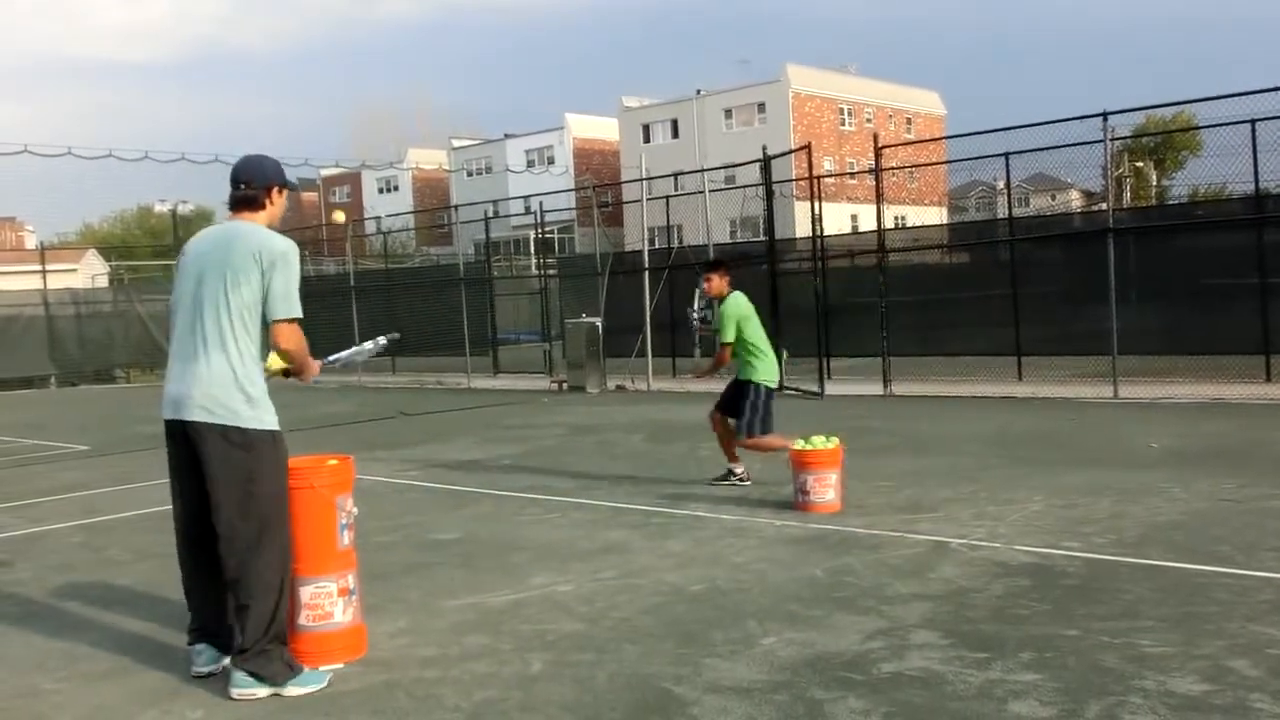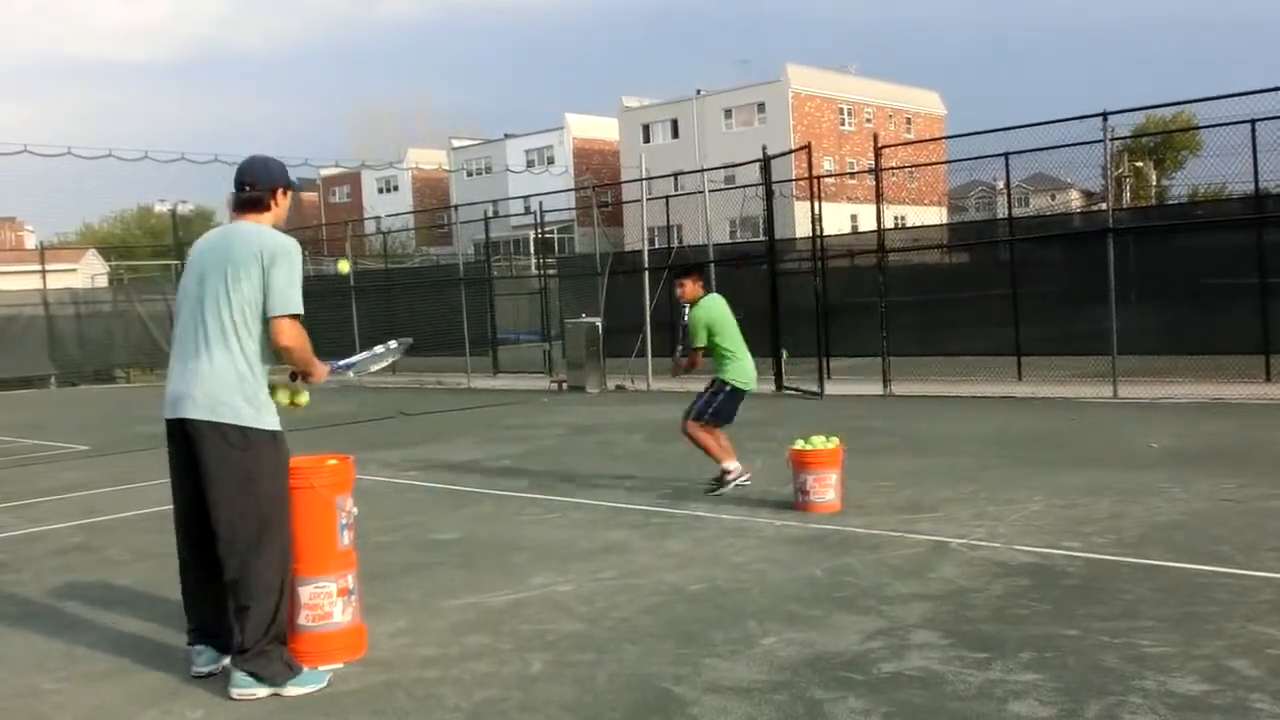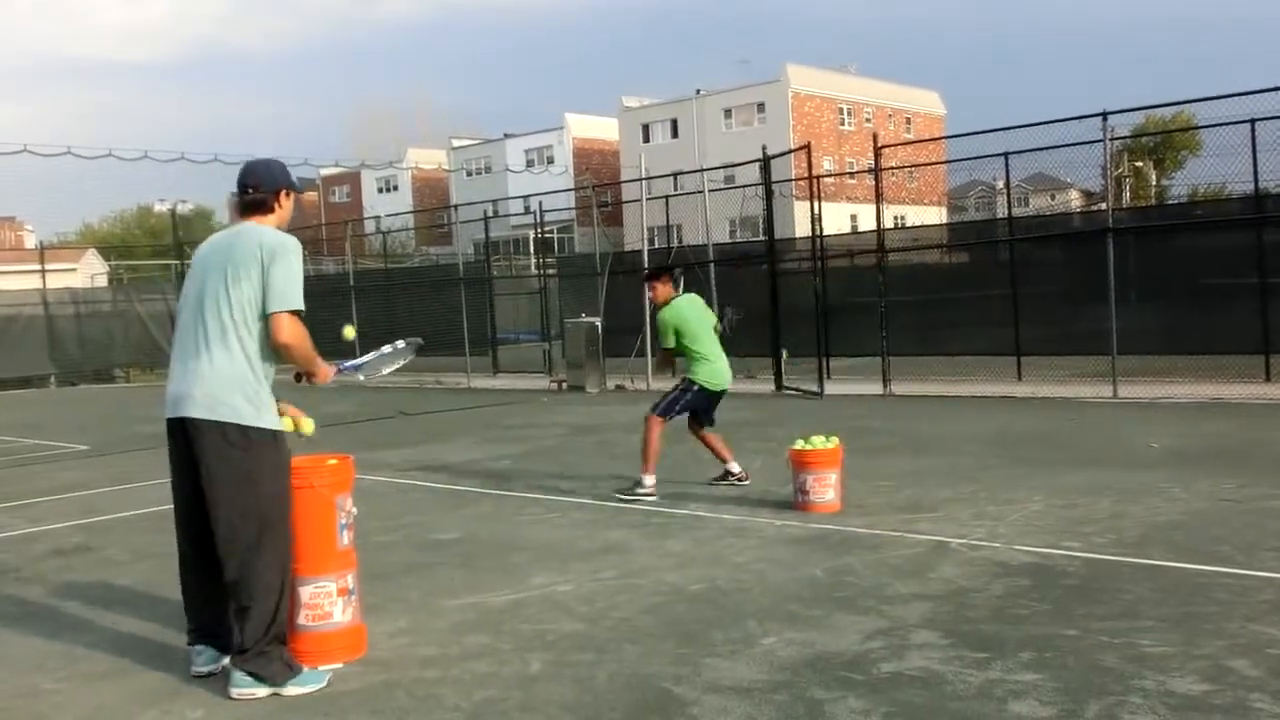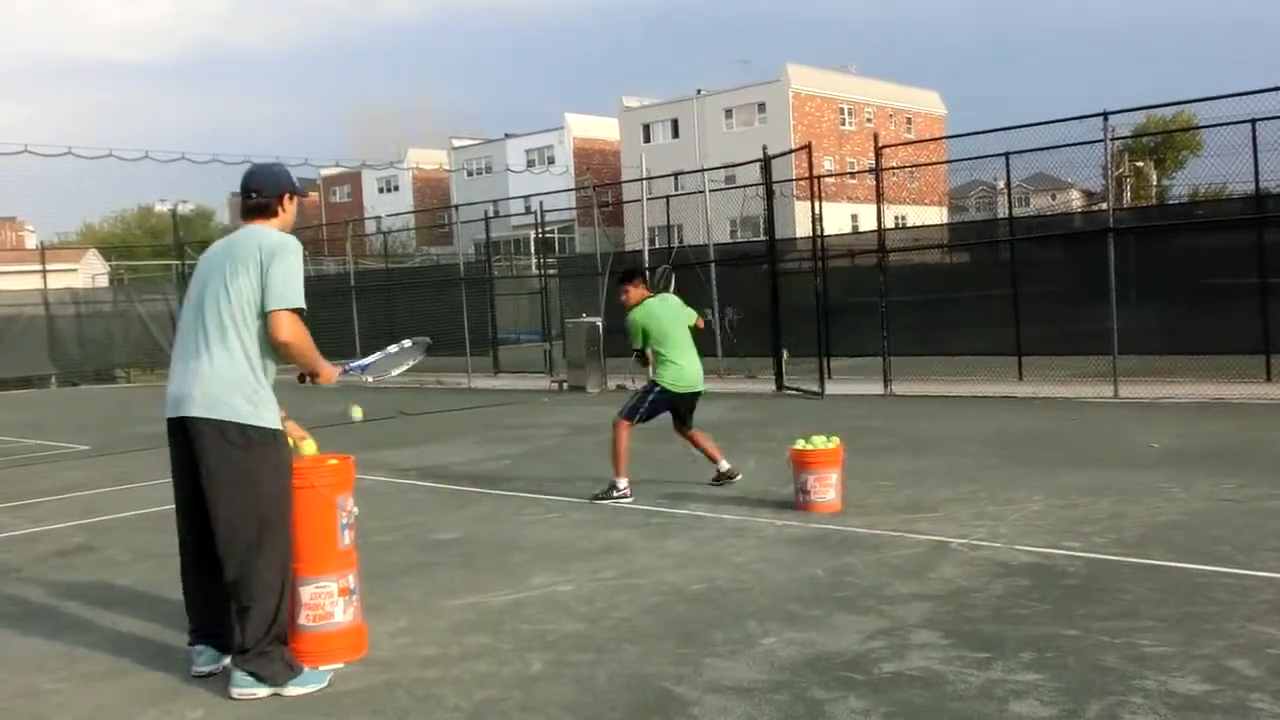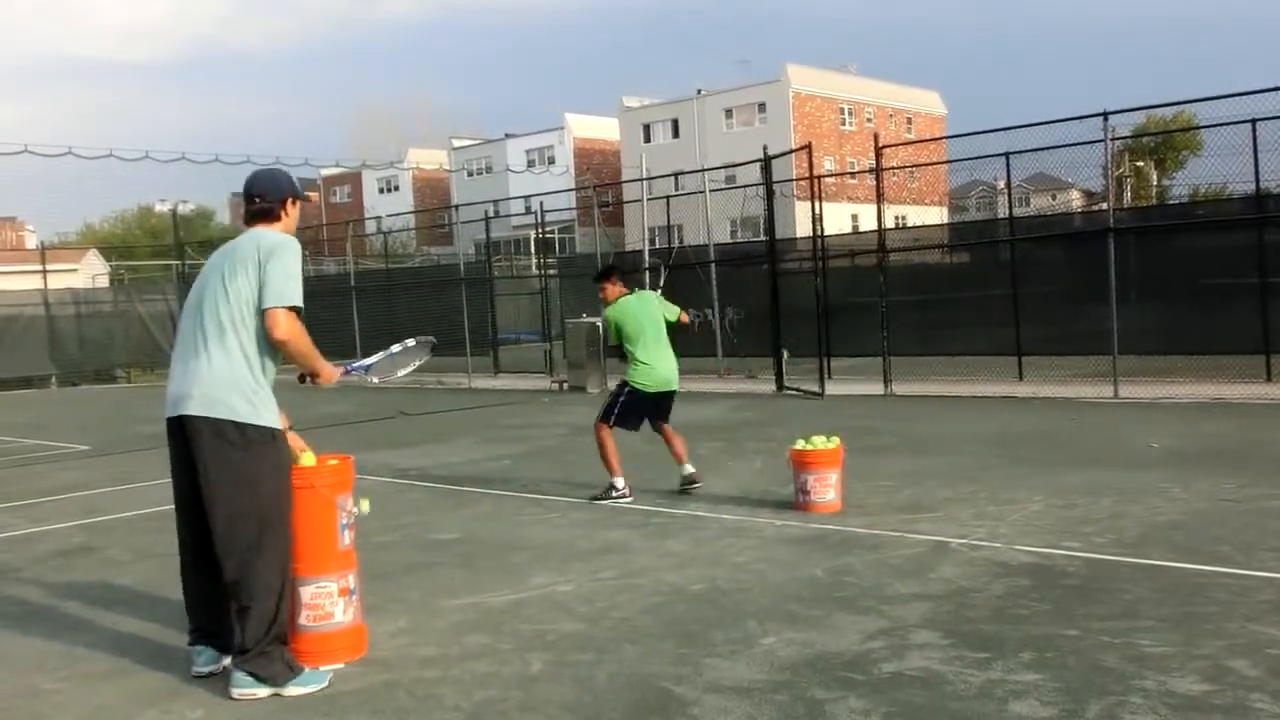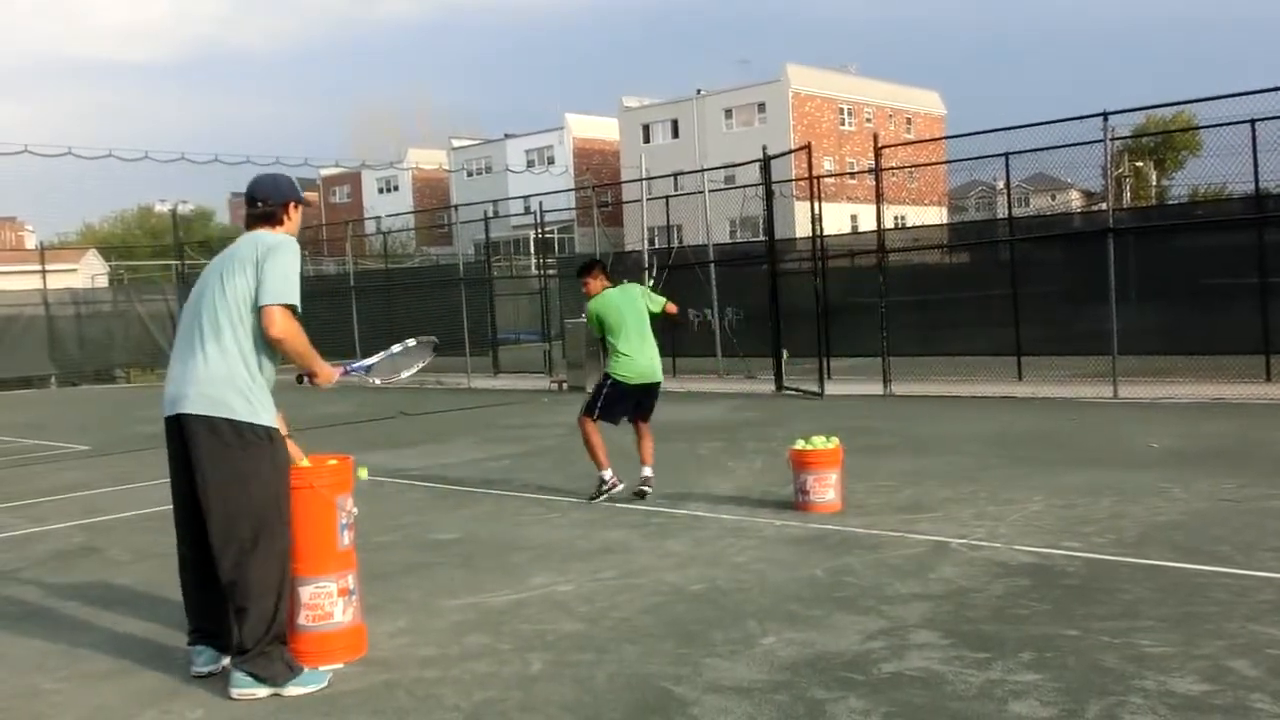
dt=0.1s
person 1, frame 1
left shoulder: (196, 244)
right shoulder: (275, 247)
right elbow: (283, 336)
right wrist: (306, 365)
left hip: (181, 406)
right hip: (237, 413)
left knee: (199, 532)
right knee: (259, 537)
left ankle: (209, 642)
right ankle: (258, 664)
person 1, frame 2
left shoulder: (203, 245)
right shoulder: (277, 246)
right elbow: (285, 335)
right wrist: (313, 368)
left hip: (183, 405)
right hip: (238, 412)
left knee: (199, 532)
right knee: (259, 537)
left ankle: (208, 642)
right ankle: (257, 665)
person 1, frame 3
left shoulder: (210, 247)
right shoulder: (279, 245)
right elbow: (283, 332)
left wrist: (270, 400)
right wrist: (317, 367)
left hip: (183, 405)
right hip: (235, 412)
left knee: (201, 531)
right knee: (259, 537)
left ankle: (208, 643)
right ankle: (259, 664)
person 1, frame 4
left shoulder: (216, 251)
right shoulder: (279, 245)
right elbow: (283, 330)
left wrist: (279, 416)
right wrist: (321, 368)
left hip: (183, 405)
right hip: (236, 412)
left knee: (202, 531)
right knee: (260, 537)
left ankle: (209, 643)
right ankle: (259, 664)
person 1, frame 5
left shoulder: (224, 254)
right shoulder: (279, 246)
right elbow: (280, 328)
left wrist: (284, 429)
right wrist: (321, 367)
left hip: (184, 404)
right hip: (234, 412)
left knee: (203, 530)
right knee: (260, 536)
left ankle: (209, 643)
right ankle: (259, 664)
person 1, frame 6
left shoulder: (228, 256)
right shoulder: (278, 246)
right elbow: (277, 327)
left wrist: (281, 433)
right wrist: (318, 367)
left hip: (182, 404)
right hip: (230, 411)
left knee: (201, 530)
right knee: (258, 536)
left ankle: (208, 643)
right ankle: (258, 664)
person 2, frame 1
left shoulder: (727, 309)
right shoulder: (737, 298)
left elbow: (724, 357)
left wrist: (706, 371)
right wrist: (716, 333)
left hip: (759, 376)
right hip: (750, 374)
left knee: (750, 441)
right knee: (717, 417)
right ankle: (737, 470)
person 2, frame 2
left shoulder: (697, 313)
right shoulder: (716, 299)
left elbow: (696, 361)
left wrist: (681, 367)
left hip: (732, 376)
right hip: (743, 373)
left knee: (691, 426)
right knee: (708, 425)
left ankle: (731, 467)
right ankle: (737, 471)
person 2, frame 3
left shoulder: (665, 315)
right shoulder: (695, 299)
left elbow: (665, 361)
right elbow: (716, 326)
left wrist: (662, 362)
left hip: (702, 378)
right hip: (720, 376)
left knee: (654, 420)
right knee: (697, 425)
left ankle: (646, 484)
right ankle: (735, 470)
person 2, frame 4
left shoulder: (635, 317)
right shoulder: (672, 299)
left elbow: (643, 358)
right elbow: (699, 323)
left hip: (668, 380)
right hip: (694, 378)
left knee: (622, 424)
right knee: (684, 427)
left ankle: (621, 486)
right ankle: (725, 469)
person 2, frame 5
left shoulder: (610, 313)
right shoulder: (652, 297)
left elbow: (621, 352)
right elbow: (684, 318)
left hip: (640, 380)
right hip: (669, 378)
left knee: (602, 426)
right knee: (663, 426)
left ankle: (618, 485)
right ankle: (689, 472)
person 2, frame 6
left shoulder: (593, 306)
right shoulder: (636, 289)
right elbow: (672, 309)
left hip: (622, 372)
right hip: (653, 371)
left knee: (587, 421)
right knee: (641, 424)
left ankle: (608, 478)
right ankle: (647, 476)
